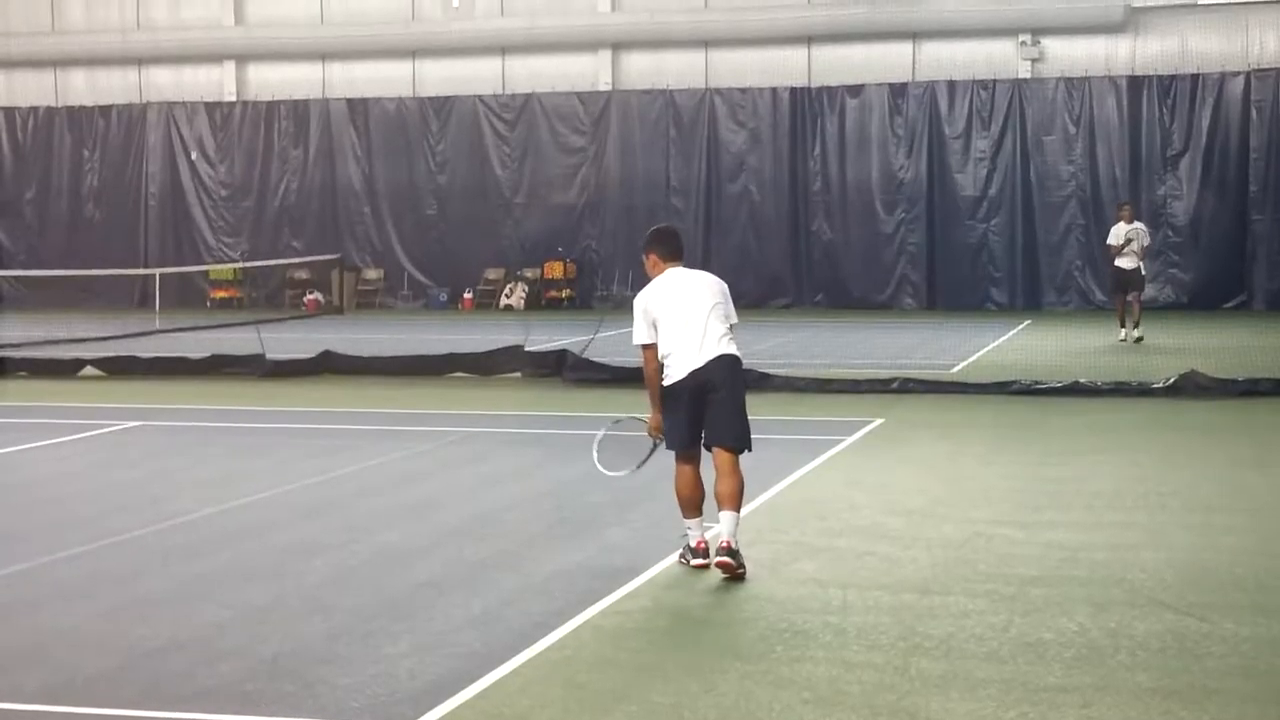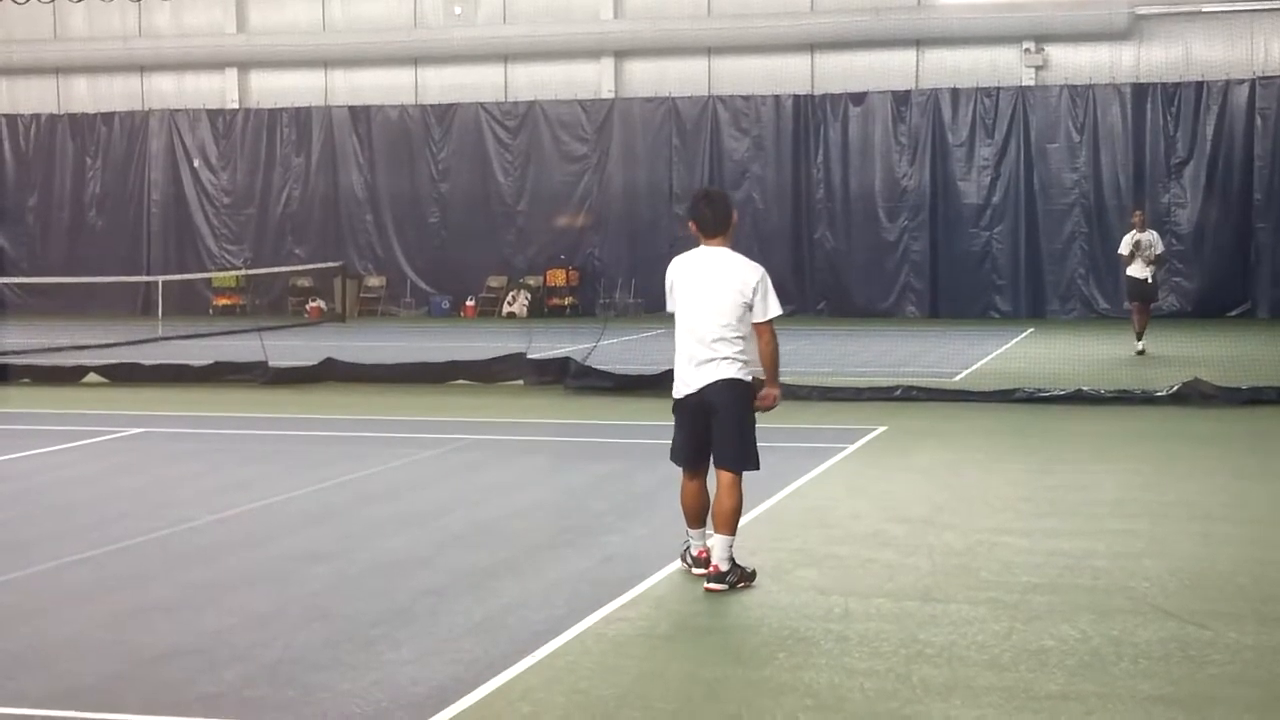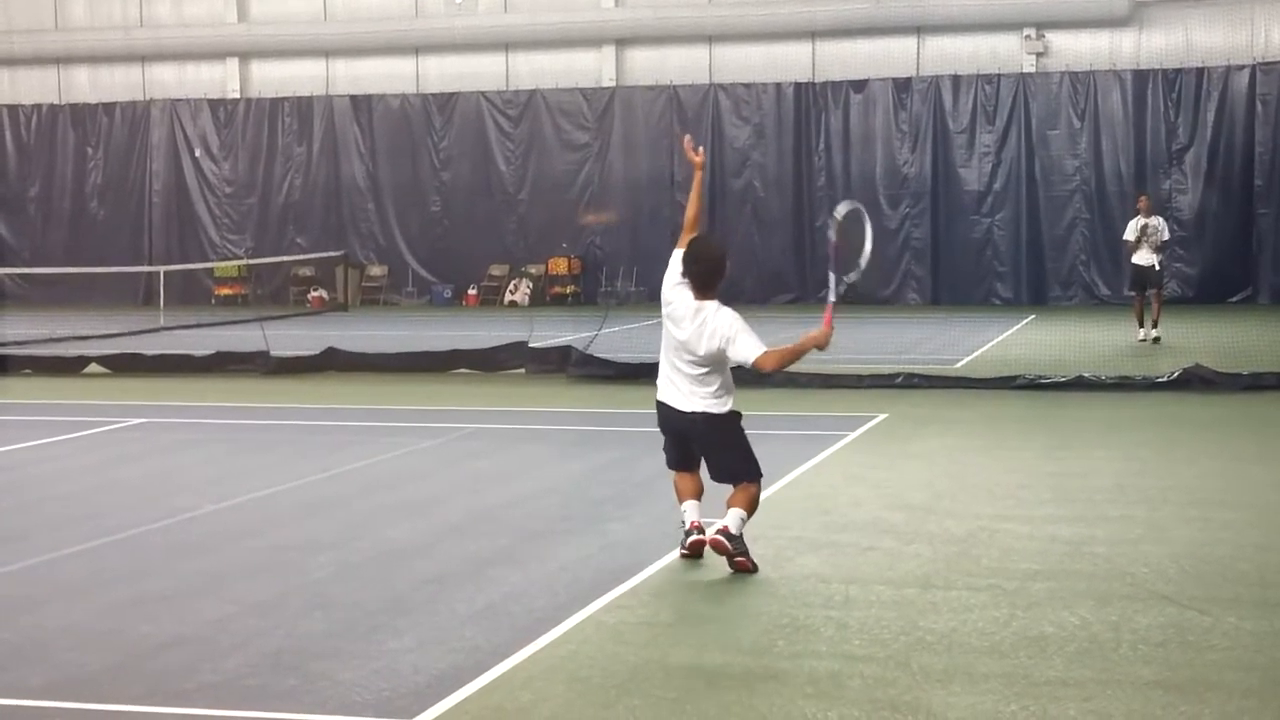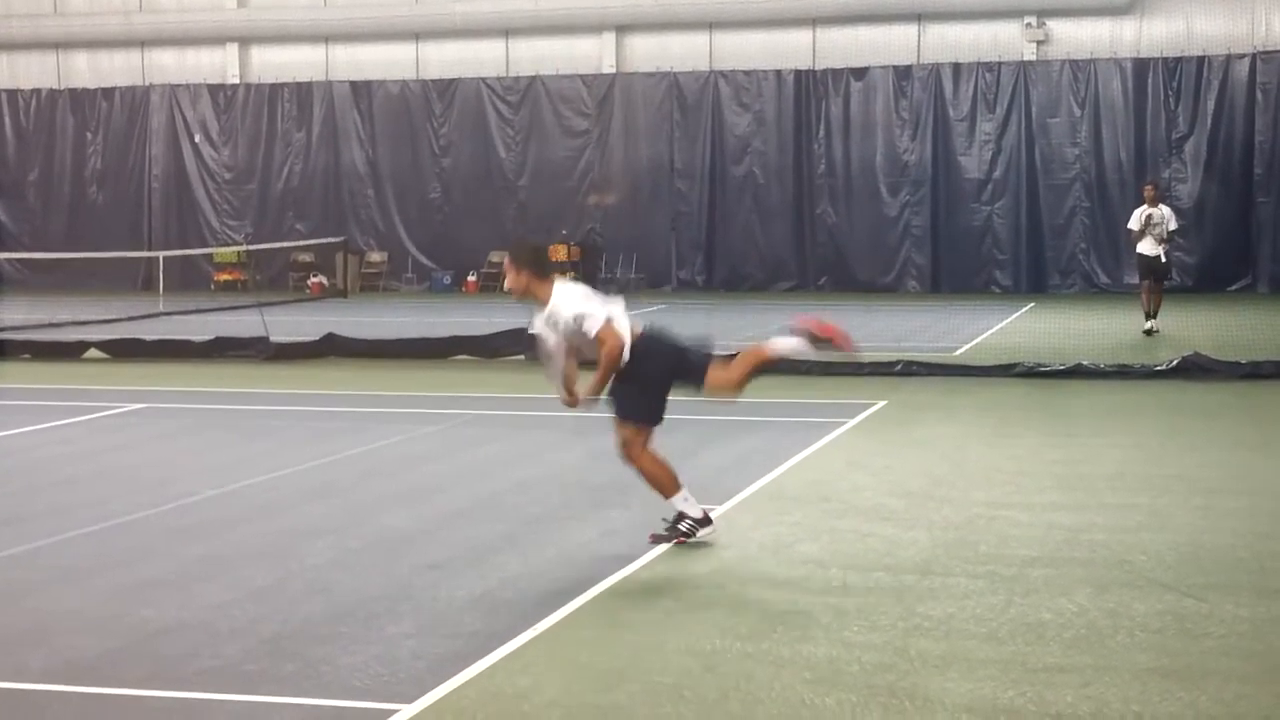
dt=0.7s
person 1, frame 1
left shoulder: (647, 296)
right shoulder: (714, 282)
left elbow: (651, 363)
left wrist: (656, 411)
left hip: (680, 376)
right hip: (724, 365)
left knee: (686, 461)
right knee: (726, 458)
left ankle: (697, 543)
right ankle: (727, 542)
person 1, frame 2
left shoulder: (677, 269)
right shoulder: (751, 273)
right elbow: (765, 337)
right wrist: (771, 383)
left hip: (687, 387)
right hip: (731, 384)
left knee: (693, 474)
right knee: (729, 477)
left ankle: (697, 551)
right ankle: (721, 566)
person 1, frame 3
left shoulder: (671, 292)
right shoulder: (725, 323)
left elbow: (688, 230)
right elbow: (767, 362)
left wrist: (697, 173)
right wrist: (813, 341)
left hip: (670, 408)
right hip: (712, 415)
left knee: (684, 470)
right knee: (747, 484)
left ankle: (692, 524)
right ankle: (728, 529)
person 1, frame 4
left shoulder: (566, 304)
right shoulder: (544, 323)
left elbow: (612, 343)
right elbow: (564, 358)
left wrist: (595, 387)
right wrist: (568, 388)
left hip: (636, 355)
right hip: (628, 358)
